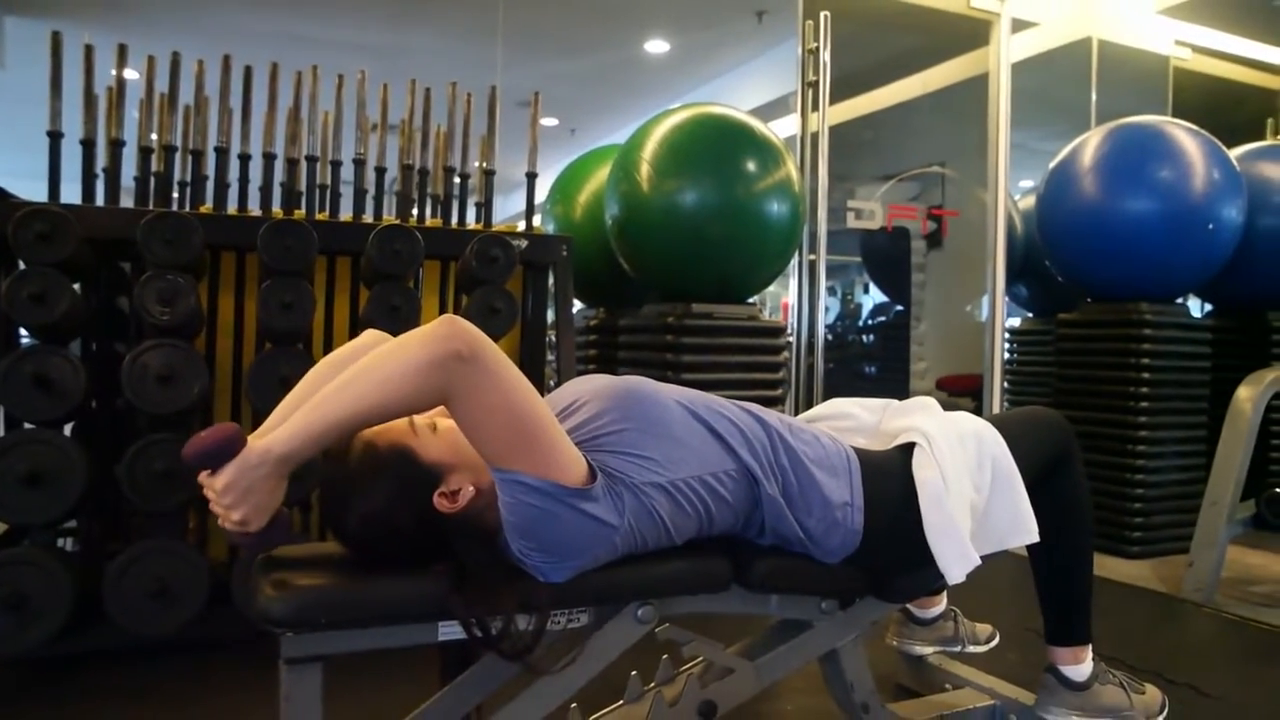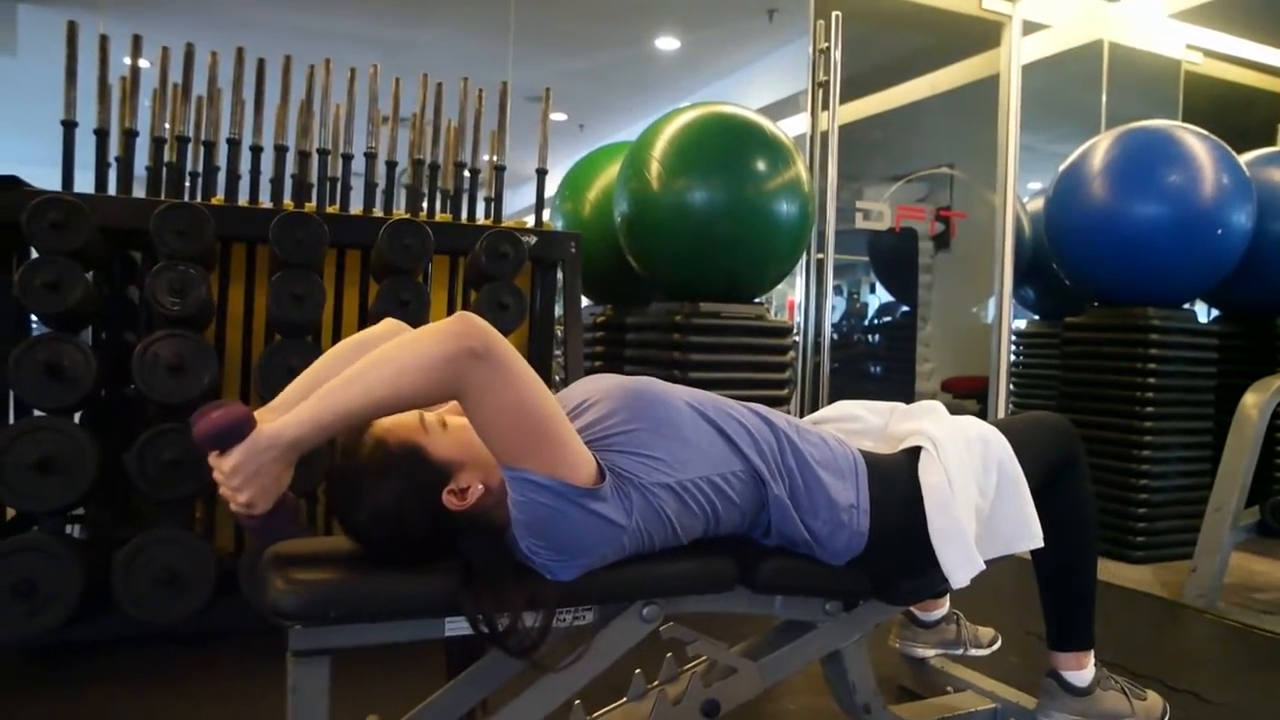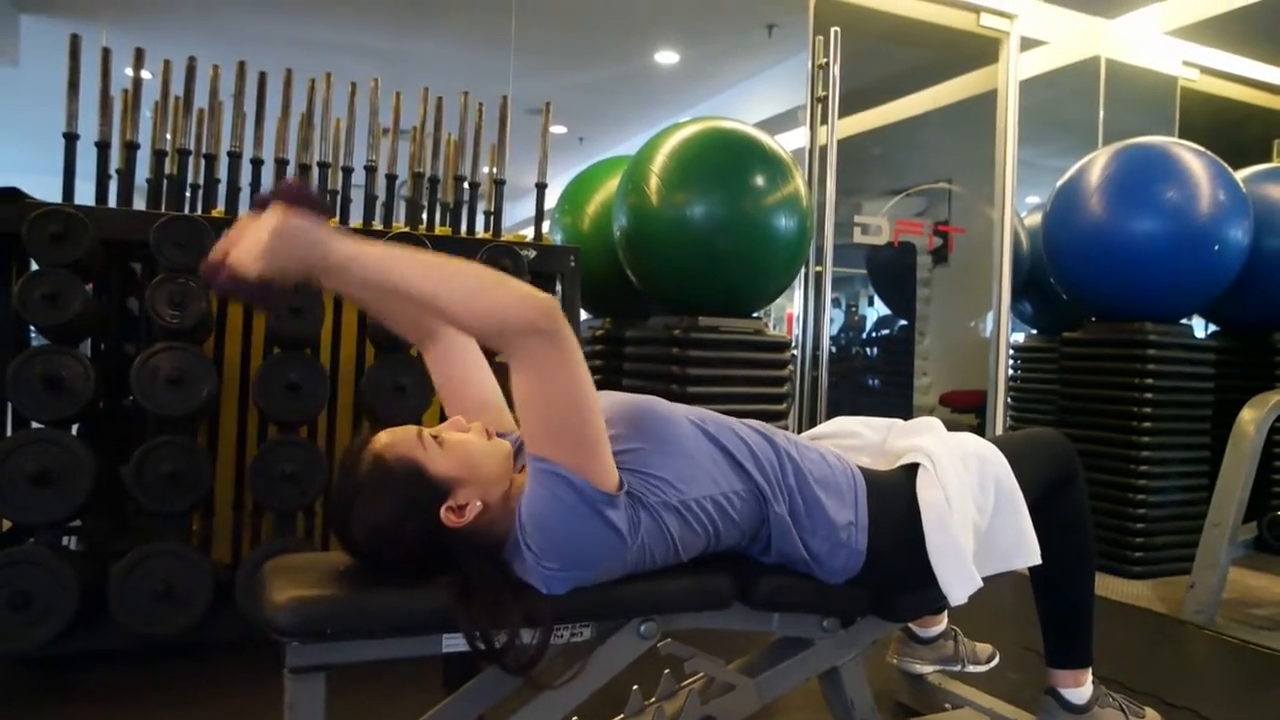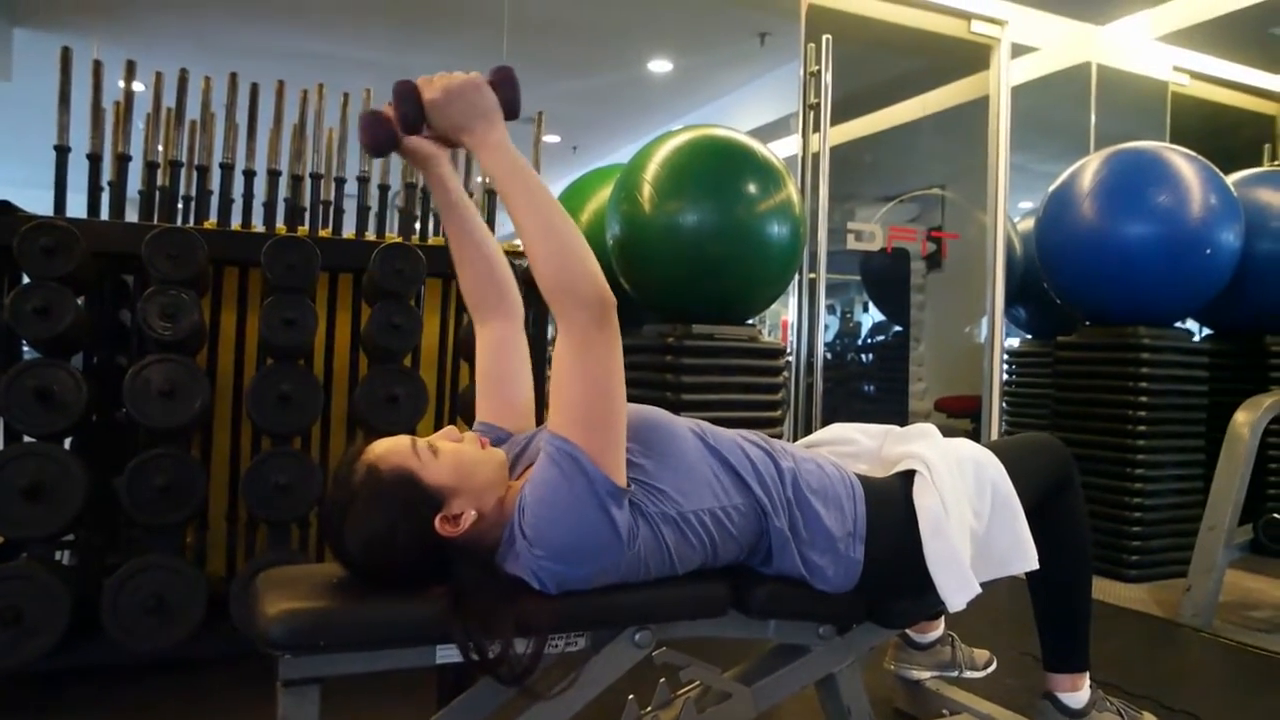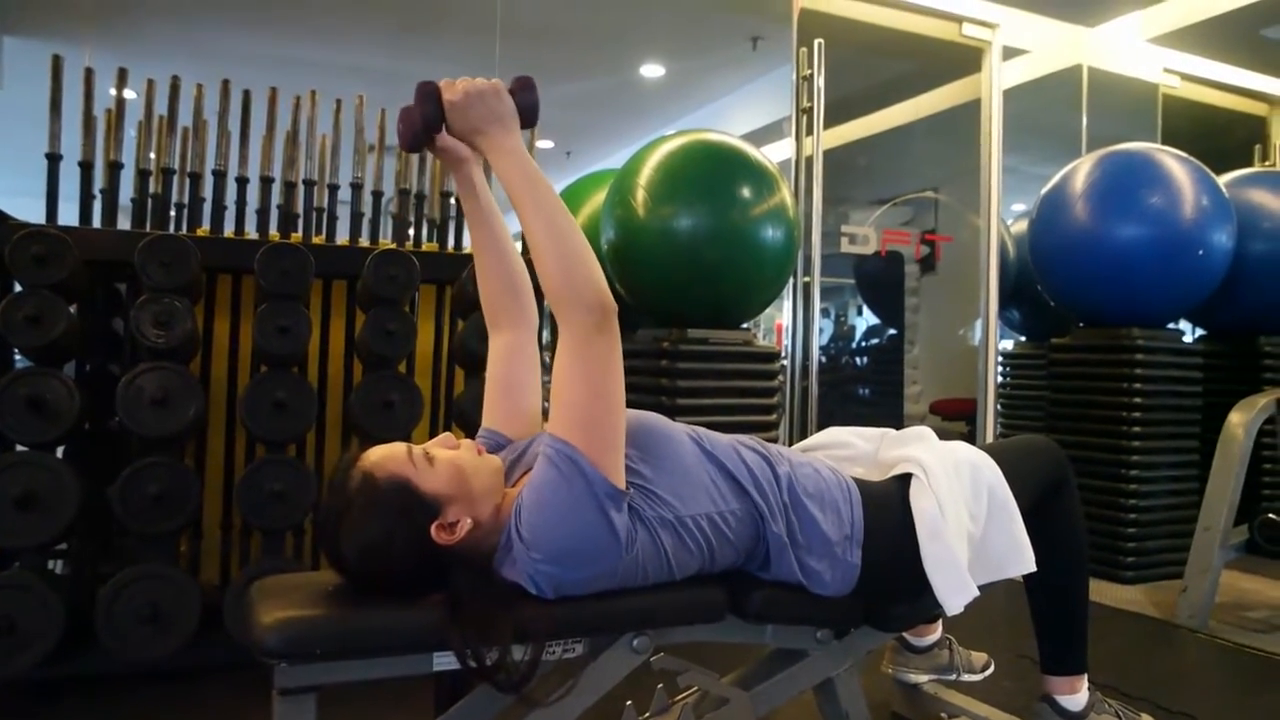
dt=0.5s
person 1, frame 1
left shoulder: (483, 476)
right shoulder: (552, 520)
left elbow: (378, 343)
right elbow: (453, 346)
left wrist: (260, 438)
right wrist: (269, 459)
right hip: (849, 507)
left knee: (923, 417)
right knee: (1047, 435)
left ankle: (925, 615)
person 1, frame 2
left shoulder: (511, 486)
right shoulder: (560, 518)
left elbow: (396, 333)
right elbow: (466, 342)
left wrist: (268, 417)
right wrist: (279, 443)
right hip: (855, 510)
left knee: (927, 421)
right knee: (1053, 440)
left ankle: (928, 619)
person 1, frame 3
left shoulder: (501, 475)
right shoulder: (558, 528)
left elbow: (441, 331)
right elbow: (535, 323)
left wrist: (325, 266)
right wrist: (322, 246)
right hip: (850, 529)
left knee: (919, 438)
right knee: (1050, 457)
left ankle: (925, 634)
person 1, frame 4
left shoulder: (508, 473)
right shoulder: (562, 527)
left elbow: (496, 312)
right elbow: (588, 309)
left wrist: (437, 173)
right wrist: (487, 141)
right hip: (848, 536)
left knee: (922, 445)
right knee: (1047, 462)
left ankle: (922, 638)
person 1, frame 5
left shoulder: (505, 473)
right shoulder: (562, 531)
left elbow: (514, 319)
right elbow: (590, 314)
left wrist: (468, 176)
right wrist: (502, 146)
right hip: (846, 539)
left knee: (921, 446)
right knee: (1045, 463)
left ankle: (922, 641)
